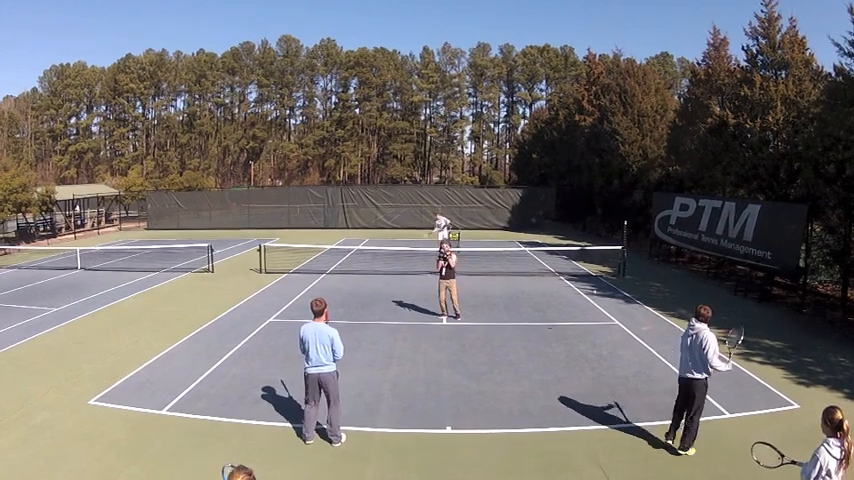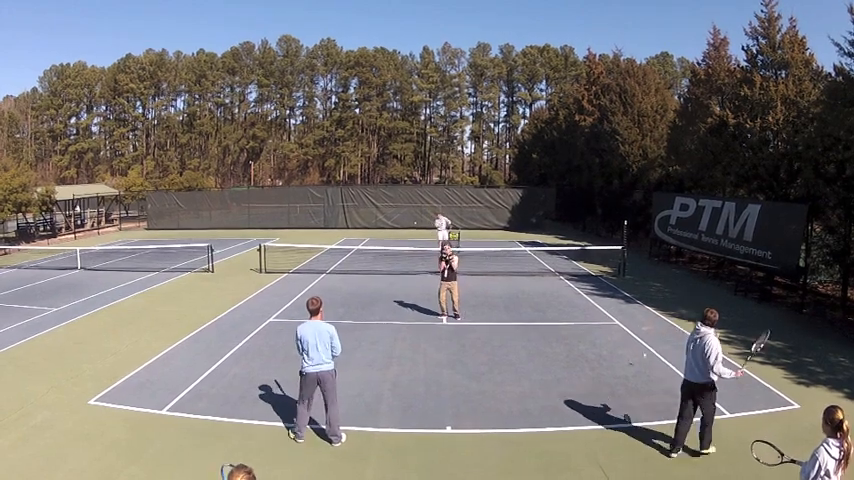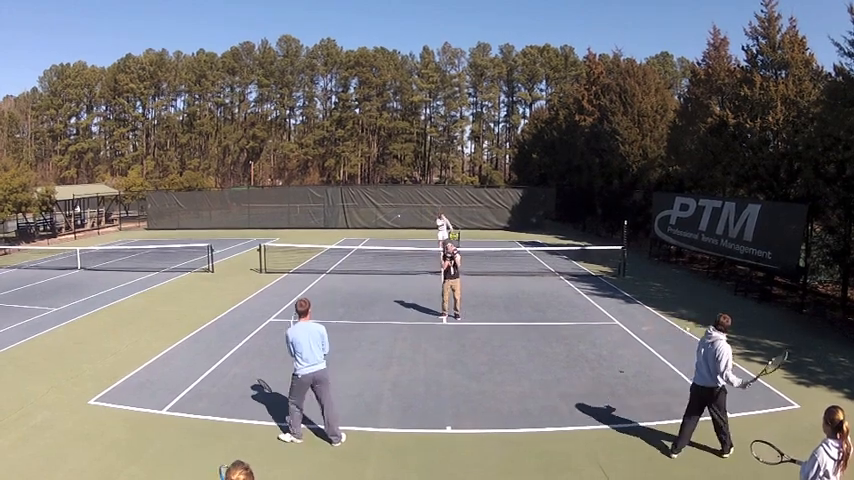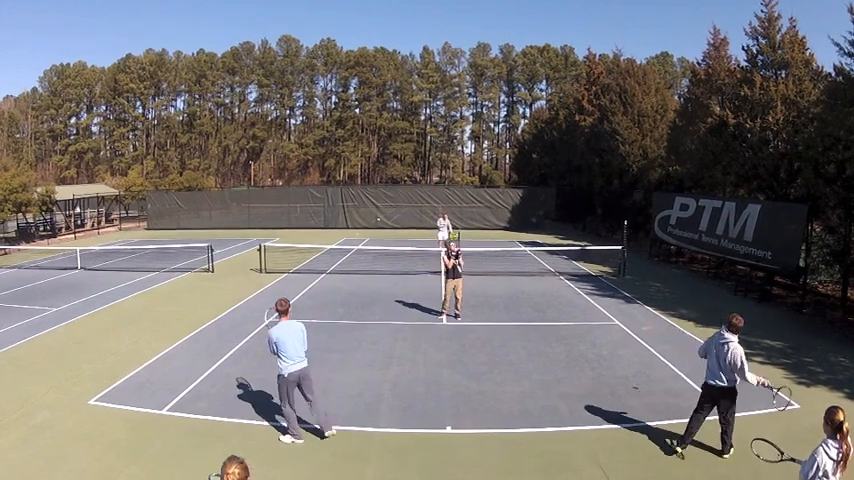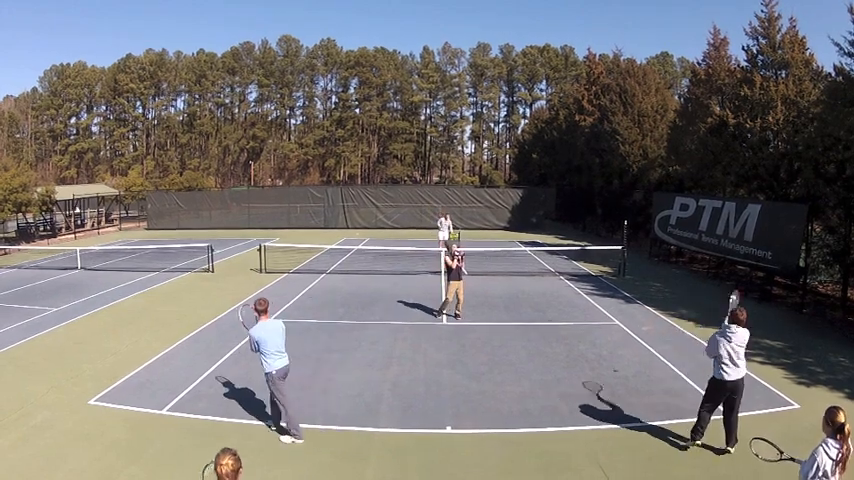
dt=0.2s
person 1, frame 1
left shoulder: (304, 329)
right shoulder: (331, 332)
left elbow: (303, 350)
right elbow: (339, 355)
left hip: (310, 372)
right hip: (328, 373)
left knee: (311, 405)
right knee: (333, 405)
left ankle: (308, 435)
right ankle: (335, 437)
person 1, frame 2
left shoulder: (300, 329)
right shoulder: (330, 329)
left elbow: (300, 351)
right elbow: (336, 352)
left hip: (308, 372)
right hip: (327, 371)
left knee: (304, 403)
right knee: (331, 405)
left ankle: (298, 433)
right ankle: (335, 437)
person 1, frame 3
left shoulder: (291, 332)
right shoulder: (320, 328)
left elbow: (292, 353)
right elbow: (325, 350)
left hip: (301, 374)
right hip: (320, 371)
left knee: (295, 405)
right knee: (327, 405)
left ankle: (295, 434)
right ankle: (335, 437)
person 1, frame 4
left shoulder: (272, 332)
right shoulder: (300, 326)
left elbow: (274, 352)
left hip: (287, 373)
right hip: (303, 368)
left knee: (287, 405)
right knee: (312, 400)
left ankle: (295, 435)
right ankle: (327, 428)
person 1, frame 5
left shoulder: (254, 332)
right shoulder: (279, 324)
left elbow: (254, 349)
left hip: (273, 371)
right hip: (285, 365)
left knee: (282, 403)
right knee: (277, 396)
left ankle: (296, 435)
right ankle: (275, 422)
person 2, frame 1
left shoulder: (686, 333)
right shoulder: (708, 336)
right elbow: (712, 362)
right wrist: (728, 365)
left hip: (683, 377)
right hip: (698, 380)
left knee: (679, 407)
right knee: (694, 413)
left ankle: (670, 436)
right ankle: (685, 446)
person 2, frame 2
left shoulder: (693, 336)
right shoulder: (712, 341)
right elbow: (715, 368)
right wrist: (734, 373)
left hip: (688, 381)
right hip: (705, 385)
left knee: (684, 416)
right knee: (708, 415)
left ankle: (675, 448)
right ankle: (705, 446)
person 2, frame 3
left shoulder: (704, 339)
right shoulder: (724, 347)
right elbow: (725, 374)
right wrist: (741, 383)
left hip: (698, 385)
right hip: (715, 389)
left knee: (690, 418)
right knee: (720, 420)
left ankle: (676, 449)
right ankle: (726, 448)
person 2, frame 4
left shoulder: (714, 338)
right shoulder: (736, 349)
left elbow: (701, 353)
right elbow: (744, 374)
right wrist: (760, 381)
left hip: (710, 385)
right hip: (727, 390)
left knee: (698, 414)
right knee: (727, 420)
left ankle: (682, 443)
right ankle: (726, 449)
person 2, frame 5
left shoulder: (718, 337)
right shoulder: (744, 334)
left elbow: (710, 353)
left hip: (719, 381)
right hip: (737, 381)
left knee: (706, 409)
right knee: (731, 414)
left ankle: (696, 437)
right ankle: (730, 444)
